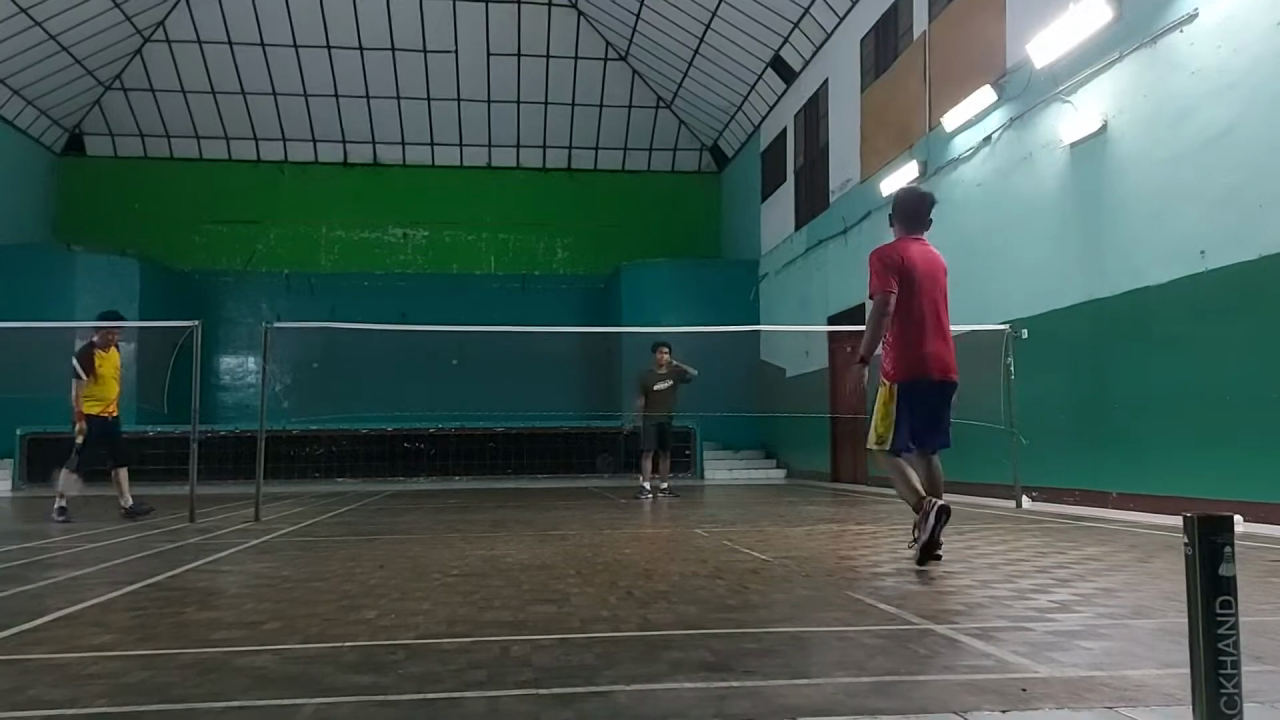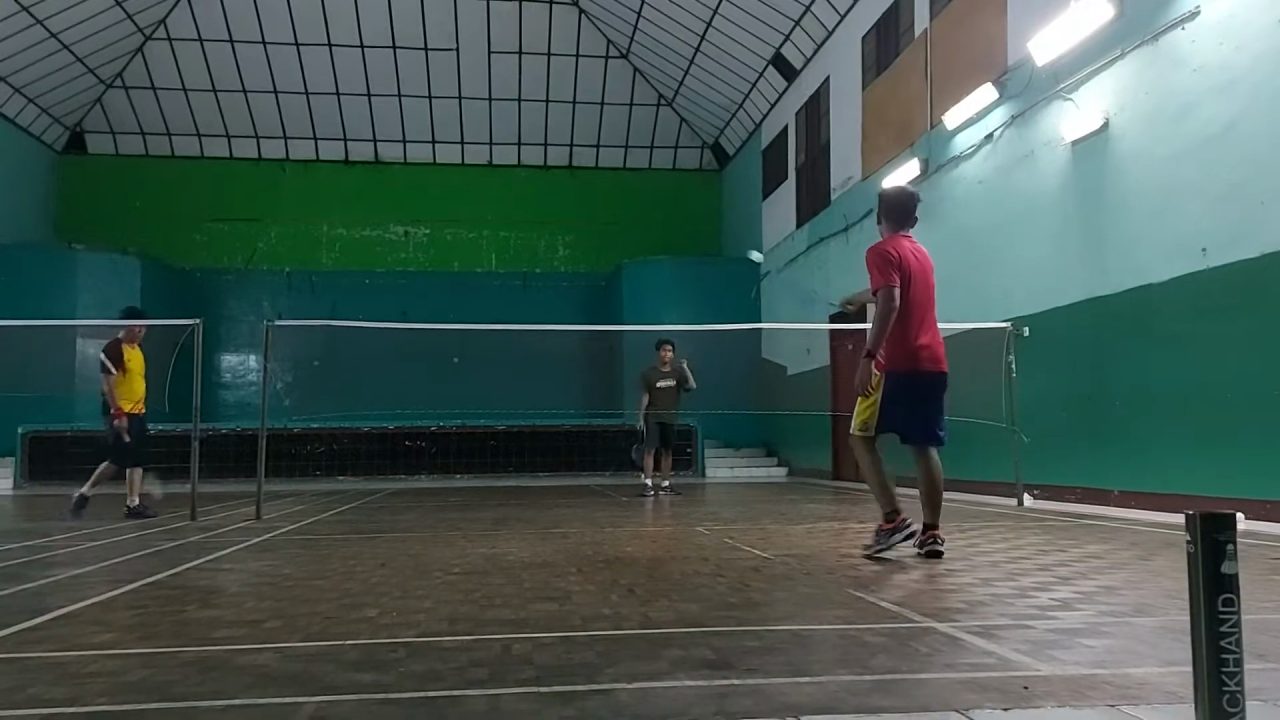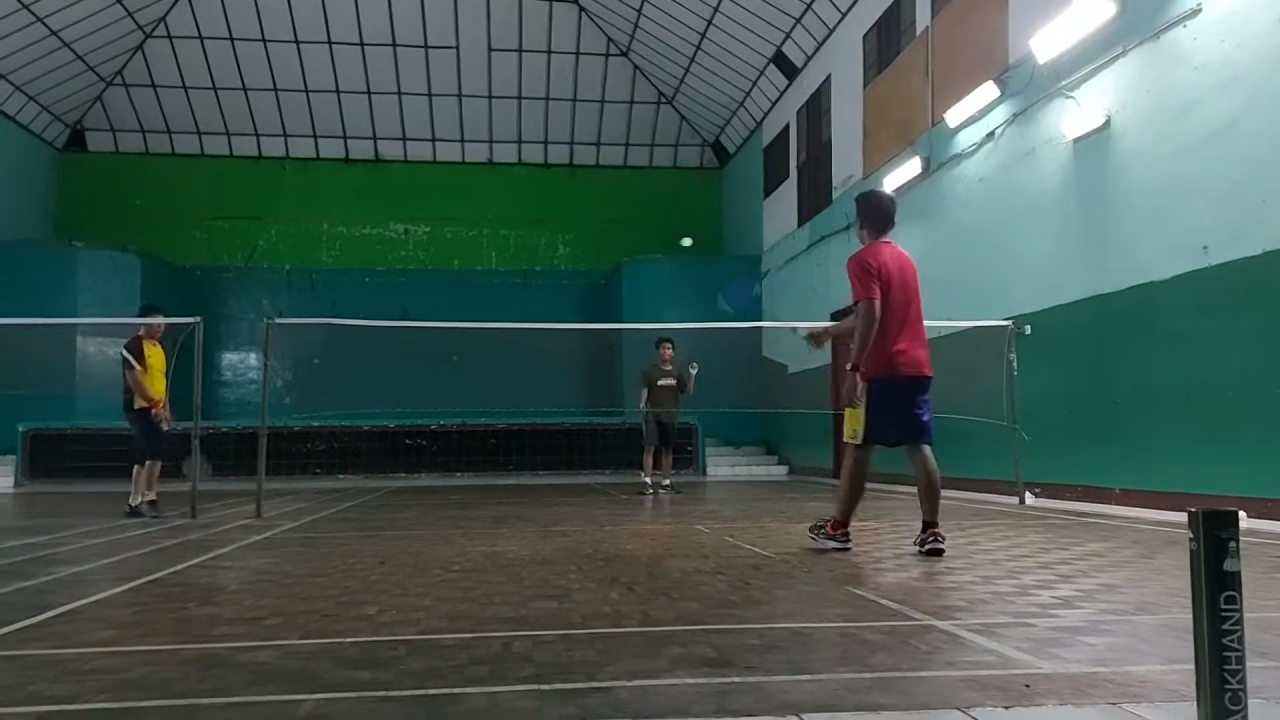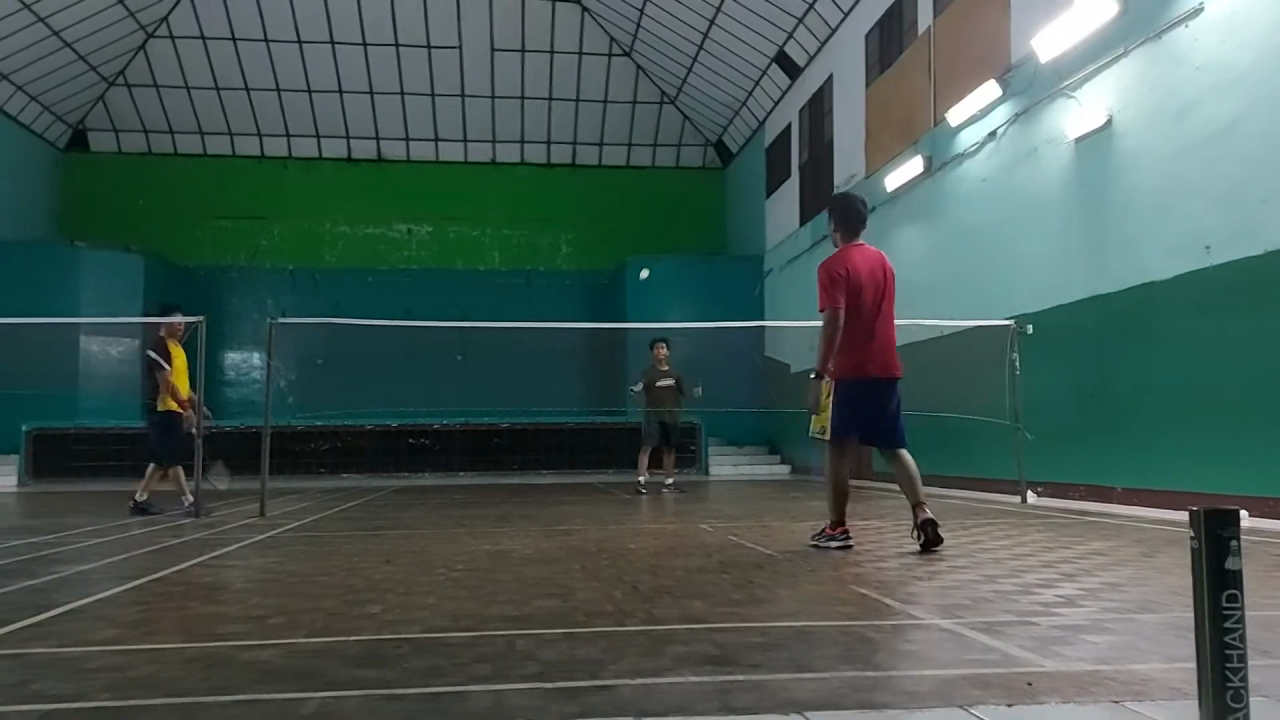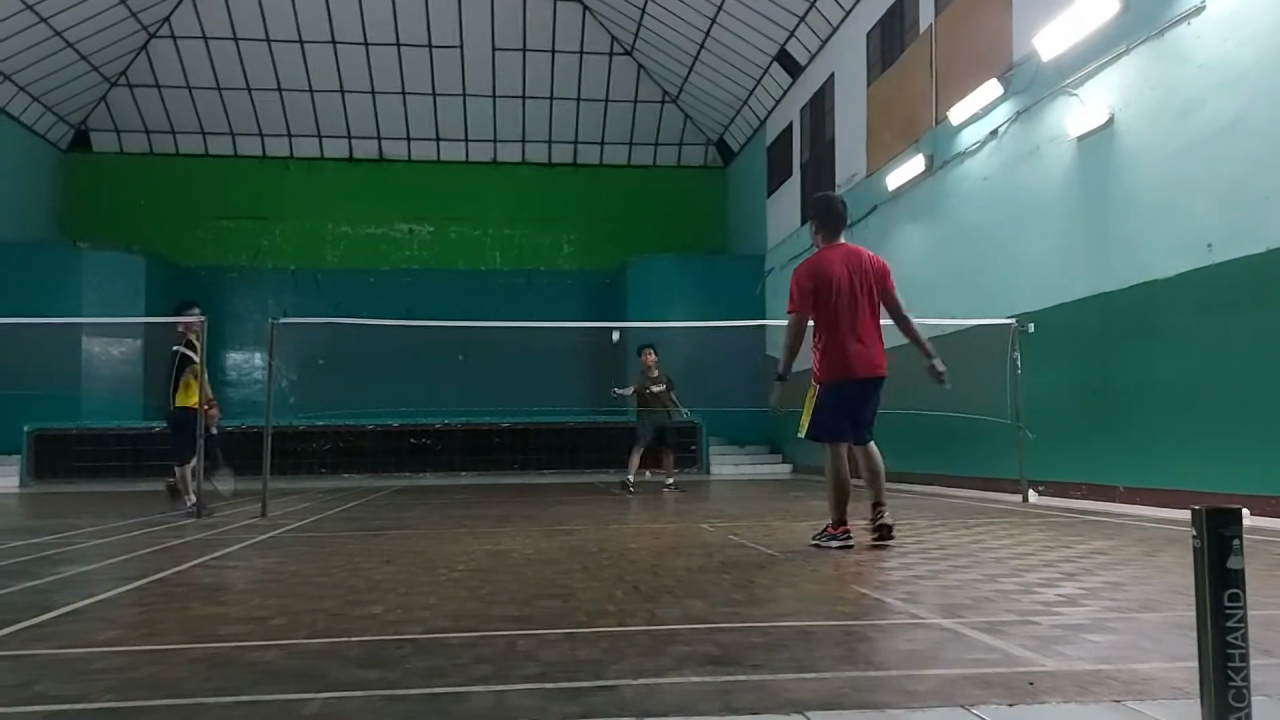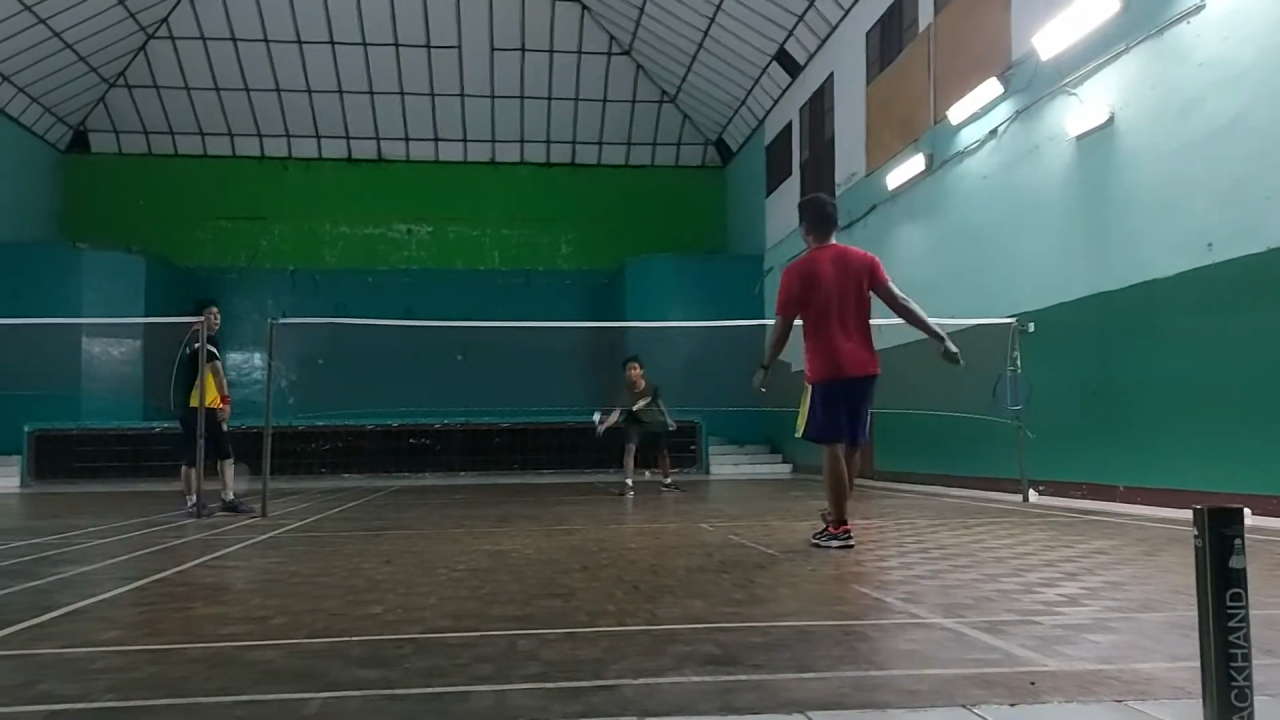
dt=0.2s
person 1, frame 1
left shoulder: (886, 255)
right shoulder: (937, 260)
left elbow: (883, 309)
left wrist: (863, 360)
left hip: (906, 371)
right hip: (943, 370)
left knee: (888, 452)
right knee: (928, 453)
left ankle: (927, 506)
right ankle: (931, 537)
person 1, frame 2
left shoulder: (881, 251)
right shoulder: (921, 253)
left elbow: (890, 304)
left wrist: (868, 355)
right wrist: (859, 299)
left hip: (898, 364)
right hip: (933, 363)
left knee: (863, 438)
right knee: (925, 447)
left ankle: (894, 520)
right ankle: (932, 532)
person 1, frame 3
left shoulder: (862, 260)
right shoulder: (904, 258)
left elbow: (870, 316)
left wrist: (854, 367)
right wrist: (831, 332)
left hip: (881, 370)
right hip: (917, 367)
left knee: (858, 449)
right knee: (919, 447)
left ankle: (838, 527)
right ankle: (931, 531)
person 1, frame 4
left shoulder: (833, 266)
right shoulder: (883, 263)
left elbow: (834, 324)
left wrist: (819, 375)
left hip: (848, 372)
right hip: (885, 370)
left knee: (839, 448)
right knee: (893, 446)
left ankle: (836, 528)
right ankle: (922, 514)
person 1, frame 5
left shoulder: (808, 270)
right shoulder: (872, 262)
left elbow: (797, 329)
right elbow: (899, 315)
left wrist: (781, 377)
right wrist: (930, 355)
left hip: (834, 371)
right hip: (872, 368)
left knee: (836, 446)
right knee: (863, 441)
left ankle: (839, 528)
right ankle: (880, 512)
person 1, frame 6
left shoulder: (796, 271)
right shoulder: (864, 261)
left elbow: (782, 328)
right elbow: (901, 304)
left wrist: (764, 368)
right wrist: (940, 339)
left hip: (826, 371)
right hip: (863, 368)
left knee: (833, 447)
right knee: (850, 445)
left ankle: (838, 527)
right ankle: (837, 515)
person 2, frame 1
left shoulder: (114, 350)
right shoulder: (85, 355)
right elbow: (78, 389)
right wrist: (79, 419)
left hip: (110, 415)
right hip: (90, 417)
left knee: (120, 459)
right knee: (76, 463)
left ankle: (127, 504)
right ankle: (60, 505)
person 2, frame 2
left shoulder: (137, 349)
right shoulder: (112, 350)
right elbow: (109, 385)
right wrist: (119, 414)
left hip: (137, 413)
right hip: (120, 414)
left knee: (137, 459)
right knee: (118, 459)
left ankle: (133, 504)
right ankle: (84, 494)
person 2, frame 3
left shoulder: (158, 347)
right shoulder: (133, 346)
right elbow: (134, 380)
left wrist: (163, 406)
right wrist: (153, 404)
left hip: (153, 409)
right hip: (140, 408)
left knee: (144, 456)
right knee: (155, 453)
left ankle: (134, 503)
right ankle: (149, 498)
person 2, frame 4
left shoulder: (178, 347)
right shoulder: (159, 348)
right elbow: (167, 382)
left wrist: (195, 404)
right wrist: (186, 407)
left hip: (175, 410)
right hip: (164, 410)
left knee: (162, 459)
right knee: (173, 458)
left ankle: (139, 500)
right ankle: (188, 501)
person 2, frame 5
left shoulder: (192, 342)
right shoulder: (184, 344)
right elbow: (198, 375)
left wrist: (208, 404)
right wrist: (211, 404)
left hip: (196, 408)
right hip: (183, 408)
right knee: (184, 456)
left ankle: (176, 484)
right ankle: (191, 501)
person 2, frame 6
left shoulder: (196, 342)
right shoulder: (207, 341)
right elbow: (216, 371)
right wrist: (225, 401)
left hip: (211, 407)
right hip: (197, 408)
left knee: (225, 454)
right knee: (193, 458)
left ankle: (228, 498)
right ankle: (192, 502)
